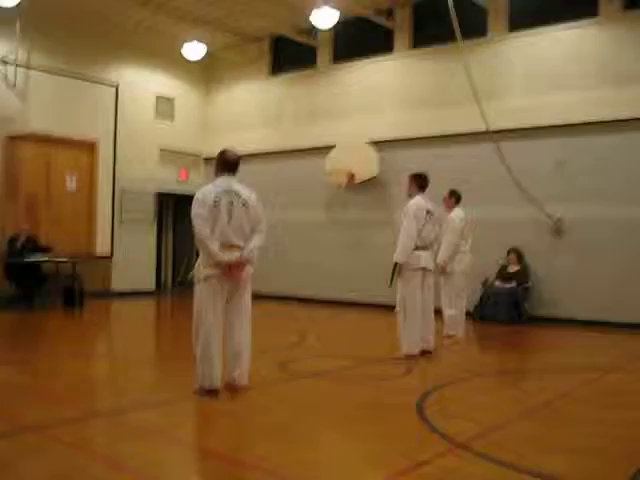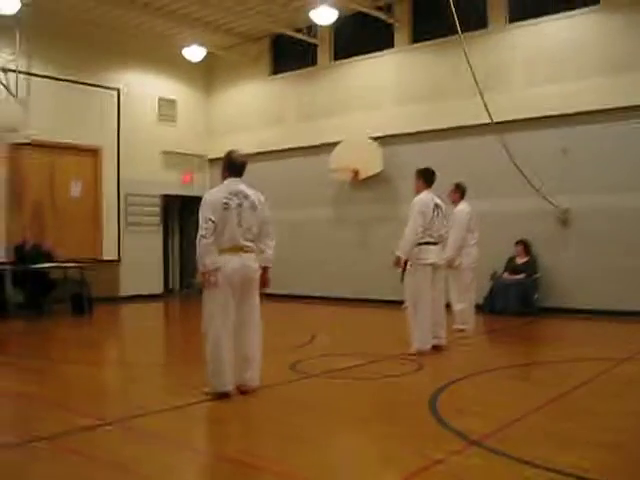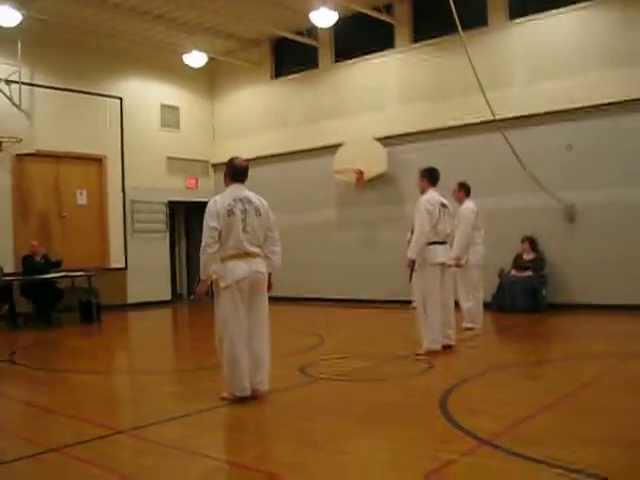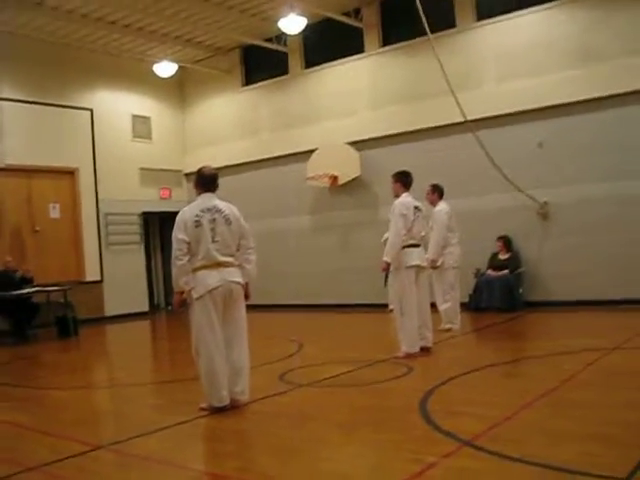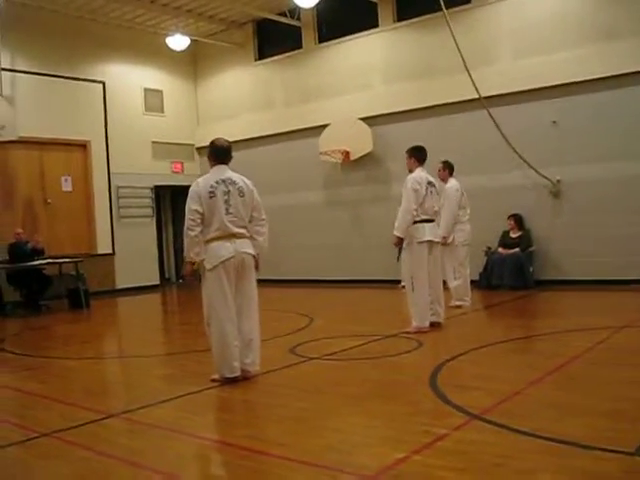
dt=0.7s
person 1, frame 1
left shoulder: (205, 194)
right shoulder: (249, 196)
left elbow: (202, 231)
right elbow: (259, 230)
left wrist: (220, 259)
right wrist: (244, 257)
left hip: (214, 264)
right hip: (240, 264)
left knee: (209, 324)
right knee: (239, 323)
left ankle: (210, 381)
right ankle: (238, 378)
person 1, frame 2
left shoulder: (213, 196)
right shoulder: (257, 197)
left elbow: (205, 236)
right elbow: (267, 235)
left wrist: (205, 269)
right wrist: (265, 267)
left hip: (222, 264)
right hip: (250, 263)
left knee: (219, 326)
right knee: (248, 324)
left ankle: (221, 384)
right ankle: (248, 380)
person 1, frame 3
left shoulder: (217, 203)
right shoulder: (260, 203)
left elbow: (210, 244)
right elbow: (272, 241)
left wrist: (206, 277)
right wrist: (269, 271)
left hip: (230, 271)
right hip: (257, 269)
left knee: (233, 332)
right knee: (257, 329)
left ankle: (239, 388)
right ankle: (258, 384)
person 1, frame 4
left shoulder: (186, 214)
right shoulder: (232, 211)
left elbow: (180, 256)
right elbow: (247, 249)
left wrist: (180, 289)
right wrist: (245, 281)
left hip: (204, 282)
right hip: (231, 279)
left knee: (209, 343)
right knee: (235, 338)
left ankle: (218, 398)
right ankle: (238, 393)
person 1, frame 5
left shoulder: (200, 186)
right shoulder: (245, 184)
left elbow: (193, 226)
right elbow: (259, 222)
left wrist: (191, 259)
right wrist: (256, 253)
left hip: (216, 253)
right hip: (243, 250)
left knee: (221, 314)
right knee: (246, 310)
left ankle: (229, 370)
right ankle: (248, 365)
person 2, frame 1
left shoulder: (413, 205)
right shoulder: (430, 208)
left elbow: (408, 234)
right elbow: (433, 235)
left wrist: (399, 259)
right wrist: (428, 255)
left hip: (413, 258)
right hip: (427, 258)
left knee: (409, 305)
right knee: (425, 303)
left ankle: (411, 347)
right ankle: (426, 344)
person 2, frame 2
left shoulder: (420, 201)
right shoulder: (439, 203)
left elbow: (413, 231)
right elbow: (442, 231)
left wrist: (401, 254)
right wrist: (435, 249)
left hip: (421, 254)
right hip: (436, 253)
left knee: (419, 301)
right knee: (435, 299)
left ankle: (422, 343)
right ankle: (437, 339)
person 2, frame 3
left shoulder: (425, 200)
right shoulder: (444, 202)
left elbow: (422, 231)
right elbow: (448, 229)
left wrist: (412, 255)
left hip: (429, 253)
right hip: (443, 251)
left knee: (428, 300)
right knee: (444, 298)
left ankle: (432, 343)
right ankle: (447, 339)
person 2, frame 4
left shoulder: (399, 204)
right shoulder: (417, 205)
left elbow: (397, 235)
right elbow: (420, 232)
left wrist: (388, 259)
left hip: (404, 257)
right hip: (418, 254)
left knee: (405, 304)
right knee: (420, 301)
left ankle: (410, 346)
right ankle: (424, 341)
person 2, frame 5
left shoulder: (412, 179)
right shoulder: (431, 181)
left elbow: (408, 209)
right elbow: (435, 208)
left wrist: (399, 233)
left hip: (417, 232)
right hip: (431, 230)
left knee: (417, 279)
right knee: (433, 277)
left ankle: (420, 322)
right ankle: (435, 317)
person 3, frame 1
left shoulder: (454, 217)
right shoulder: (458, 215)
left elbow: (451, 241)
left wrist: (442, 261)
right wrist: (444, 260)
left hip: (454, 262)
right hip: (457, 261)
left knee: (452, 297)
right knee: (455, 296)
left ankle: (454, 329)
right ankle: (455, 328)
person 3, frame 2
left shoulder: (460, 211)
right shoulder: (464, 209)
left elbow: (457, 236)
left wrist: (450, 257)
right wrist: (451, 255)
left hip: (462, 256)
right hip: (465, 255)
left knee: (461, 291)
right knee: (464, 291)
left ankle: (464, 323)
right ankle: (465, 321)
person 3, frame 3
left shoulder: (466, 209)
right shoulder: (469, 207)
left elbow: (464, 235)
left wrist: (457, 255)
right wrist: (459, 255)
left hip: (469, 255)
right hip: (471, 253)
left knee: (469, 289)
right knee: (472, 289)
left ankle: (472, 321)
right ankle: (473, 320)
person 3, frame 4
left shoulder: (439, 211)
right shoulder: (443, 209)
left elbow: (439, 237)
left wrist: (433, 257)
right wrist: (434, 256)
left hip: (445, 256)
right hip: (448, 254)
left knee: (446, 291)
right knee: (449, 290)
left ankle: (451, 322)
right ankle: (452, 321)
person 3, frame 5
left shoulder: (450, 187)
right shoulder: (453, 186)
left elbow: (450, 213)
left wrist: (444, 234)
right wrist: (445, 233)
left hip: (455, 232)
right hip: (458, 231)
left knee: (456, 268)
right knee: (460, 267)
left ankle: (460, 299)
right ankle: (462, 298)
